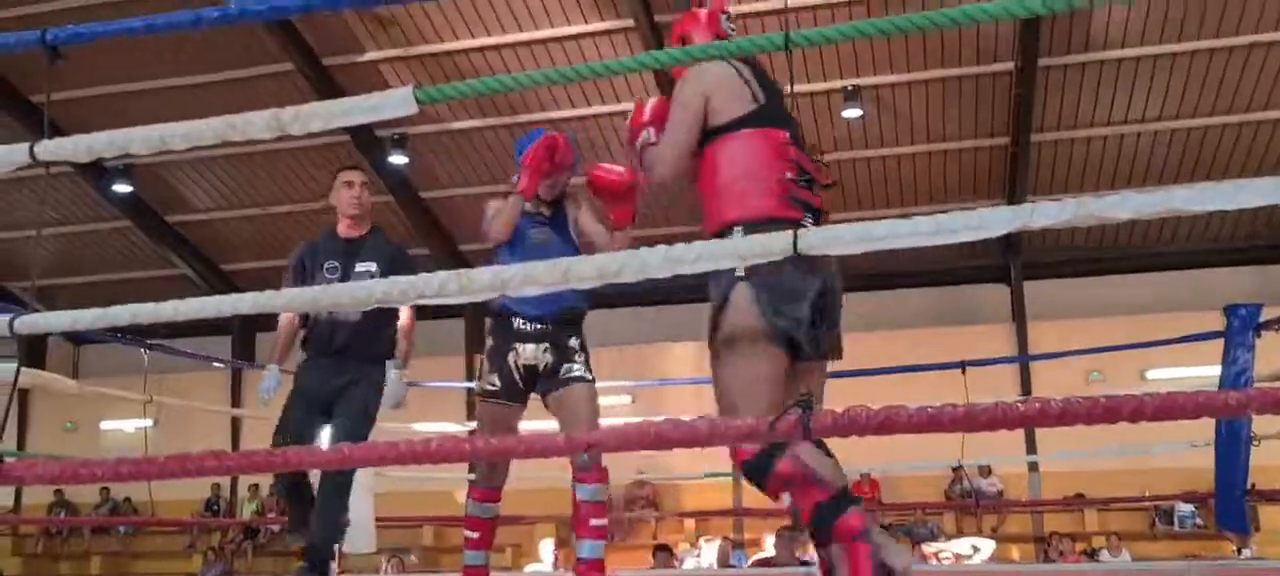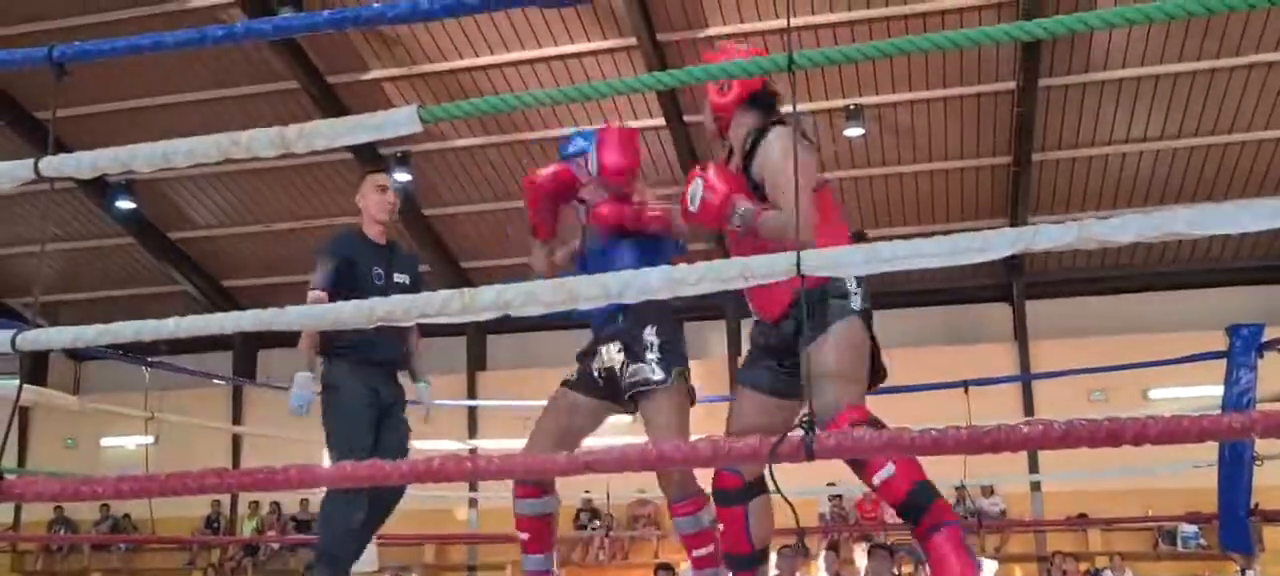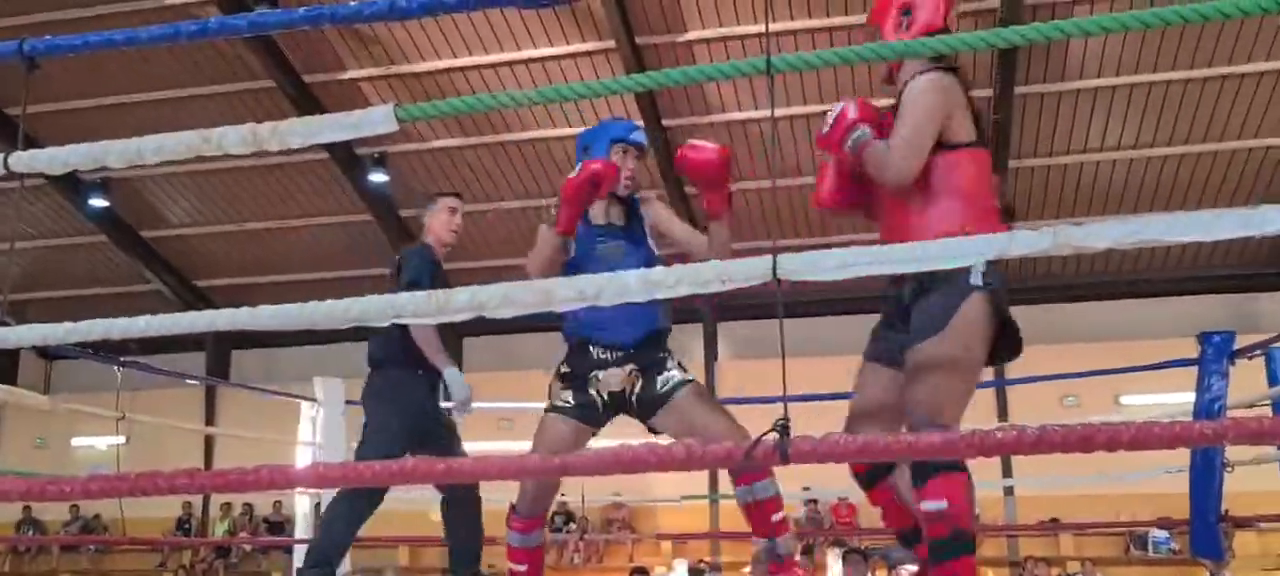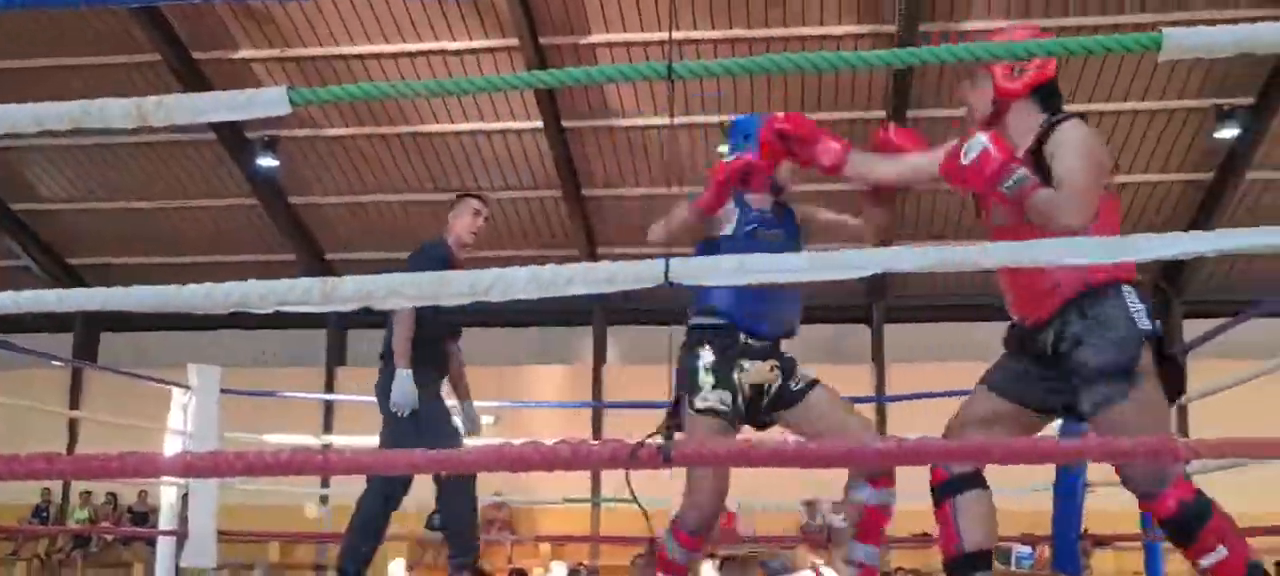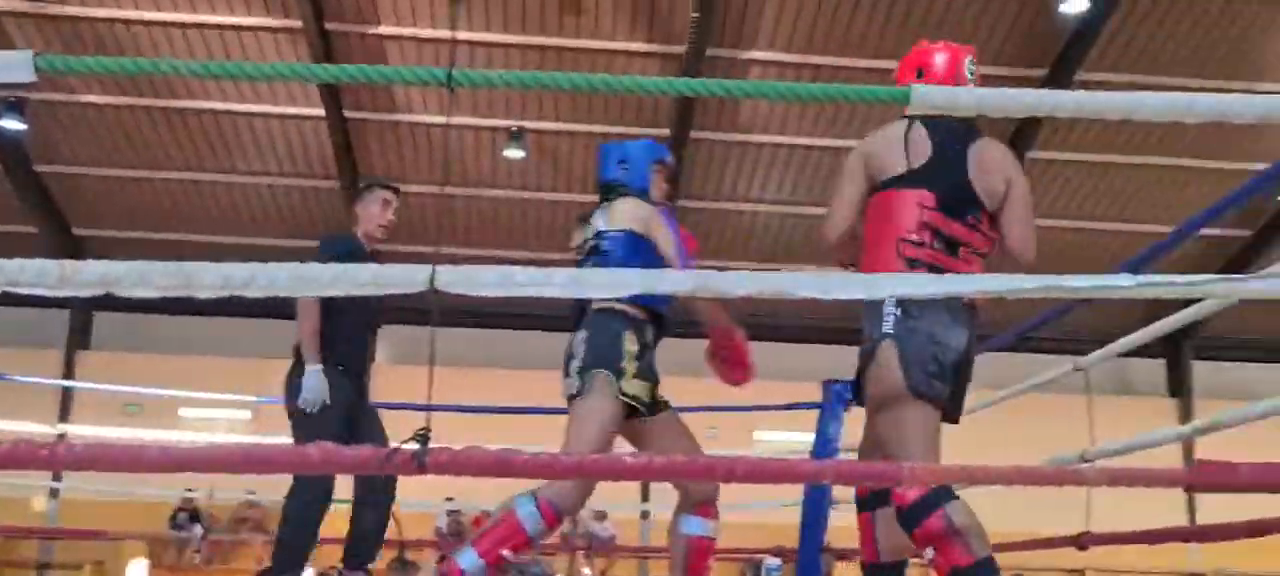
dt=0.5s
person 1, frame 1
left shoulder: (704, 75)
right shoulder: (764, 89)
left elbow: (663, 173)
left wrist: (646, 137)
left hip: (758, 255)
right hip: (809, 259)
right knee: (793, 435)
person 1, frame 2
left shoulder: (780, 140)
right shoulder: (737, 159)
left elbow: (800, 234)
left wrist: (732, 207)
left hip: (826, 304)
right hip: (776, 326)
left knee: (841, 422)
right knee: (735, 467)
person 1, frame 3
left shoulder: (933, 84)
right shoulder: (914, 109)
left elbow: (894, 170)
left wrist: (852, 133)
right wrist: (851, 189)
left hip: (956, 278)
right hip: (916, 290)
left knee: (927, 437)
person 1, frame 4
left shoulder: (1074, 136)
right shoulder: (981, 144)
left elbow: (1073, 218)
right elbow: (889, 170)
left wrist: (1004, 175)
right wrist: (816, 145)
left hip: (1102, 320)
right hip: (1044, 339)
left knee: (1155, 484)
right knee: (953, 457)
person 1, frame 5
left shoulder: (884, 140)
right shoulder: (998, 158)
left elbow: (836, 232)
right elbow: (1023, 252)
left wrist: (868, 264)
left hip: (903, 313)
right hip: (953, 323)
left knee: (912, 483)
person 2, frame 1
left shoulder: (575, 207)
right shoulder: (501, 208)
left elbow: (617, 257)
right elbow: (496, 232)
left wrist: (623, 210)
right wrist: (529, 184)
left hip: (564, 339)
right hip: (511, 338)
left knee: (587, 453)
right knee: (489, 462)
person 2, frame 2
left shoulder: (633, 196)
right shoulder: (580, 220)
left elbow: (664, 213)
right elbow: (548, 268)
right wrist: (543, 212)
left hip: (652, 333)
right hip: (604, 347)
left knee: (672, 469)
person 2, frame 3
left shoulder: (647, 213)
right shoulder: (565, 219)
left elbow: (715, 254)
right elbow: (537, 275)
left wrist: (715, 197)
right wrist: (567, 214)
left hip: (648, 363)
right hip: (584, 369)
left knee: (743, 449)
right knee: (532, 495)
person 2, frame 4
left shoulder: (792, 212)
right shoulder: (720, 204)
left elbow: (866, 231)
right elbow: (659, 236)
right wrist: (711, 196)
left hip: (769, 360)
right hip: (716, 353)
right knee: (703, 506)
person 2, frame 5
left shoulder: (602, 226)
right shoulder: (644, 212)
left wrist: (655, 266)
right wrist: (728, 338)
left hip: (620, 352)
right hip: (613, 340)
left knee: (701, 489)
right knee: (568, 491)
person 3, frame 1
left shoulder: (391, 251)
right shoulder: (310, 252)
left elbow: (405, 316)
right elbow: (292, 314)
left wrist: (397, 370)
right wrist: (274, 366)
left hip: (364, 372)
right hip: (316, 367)
right knee: (285, 450)
right ankle: (307, 524)
person 3, frame 2
left shoulder: (406, 262)
right shoulder: (343, 247)
right elbow: (315, 309)
left wrist: (419, 379)
right wrist: (304, 373)
left hip: (389, 381)
right hip: (348, 375)
left knee: (390, 480)
person 3, frame 3
left shoulder: (434, 271)
right shoulder: (420, 259)
right elbow: (413, 316)
right wrist: (450, 370)
left hip: (419, 393)
right hip: (398, 385)
left knee: (462, 483)
right knee: (369, 482)
person 3, frame 4
left shoulder: (452, 272)
right shoulder: (433, 255)
left elbow: (450, 349)
right elbow: (405, 308)
left wrist: (467, 403)
right wrist: (403, 371)
left hip: (419, 385)
right hip: (409, 380)
left knee: (388, 484)
right knee: (456, 470)
person 3, frame 5
right shoulder: (339, 249)
right elbow: (310, 302)
left wrist: (363, 398)
right wrist: (313, 369)
left hip: (350, 386)
right hip: (321, 382)
left knee: (381, 477)
right knee: (315, 482)
